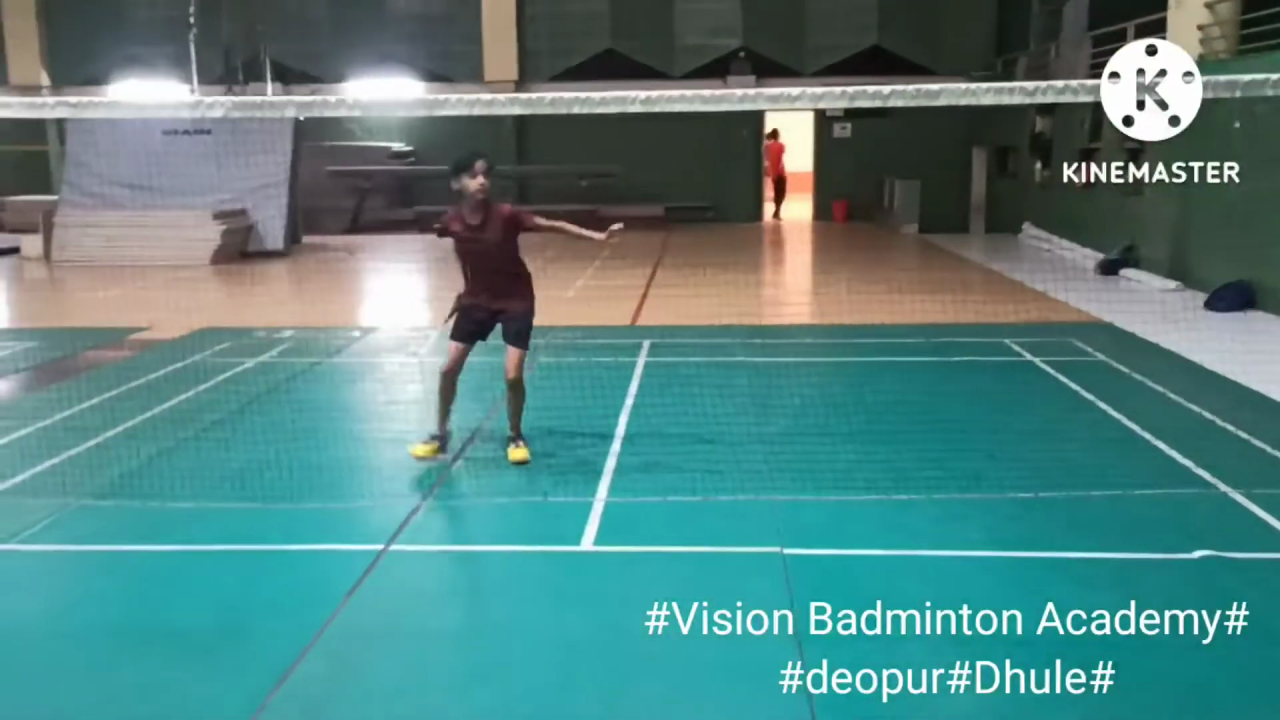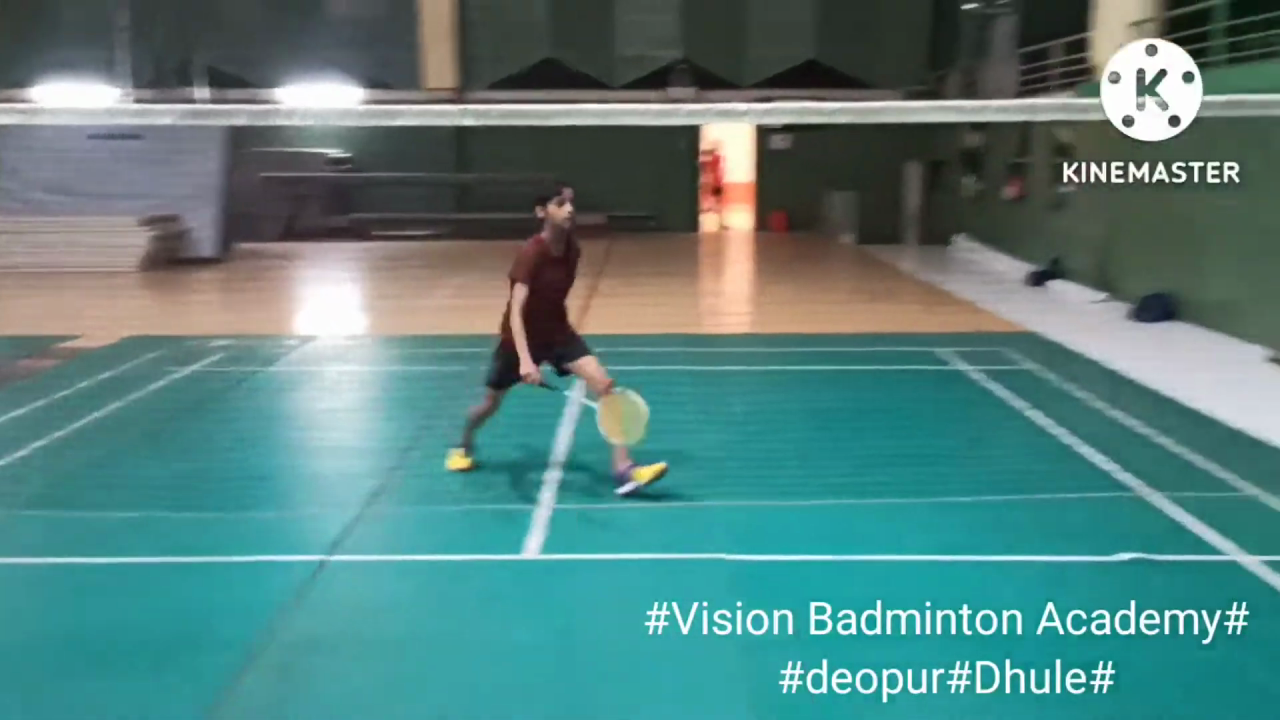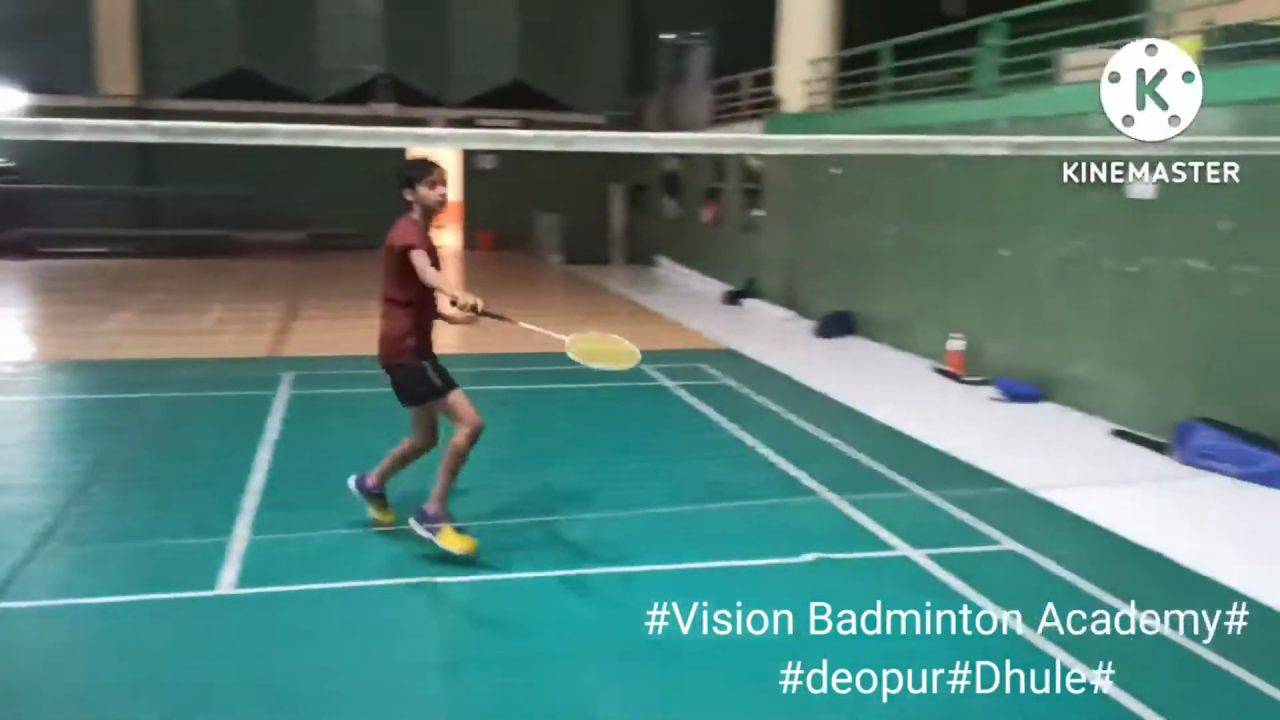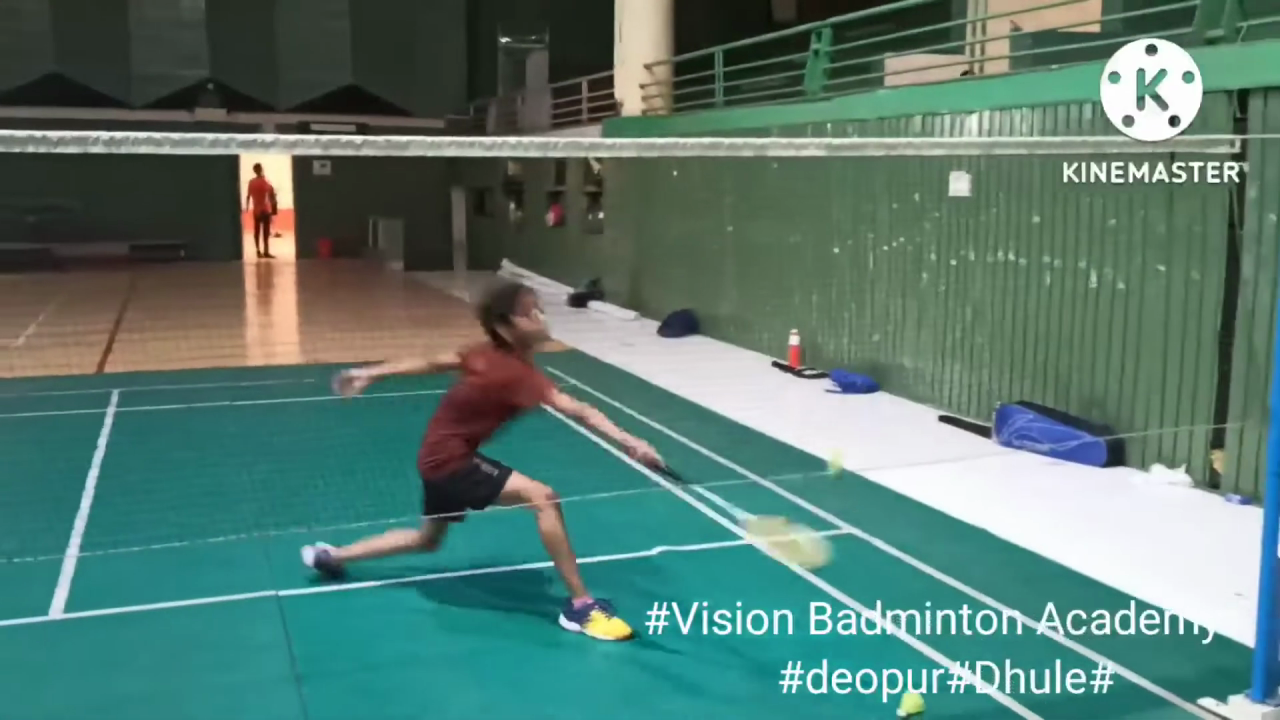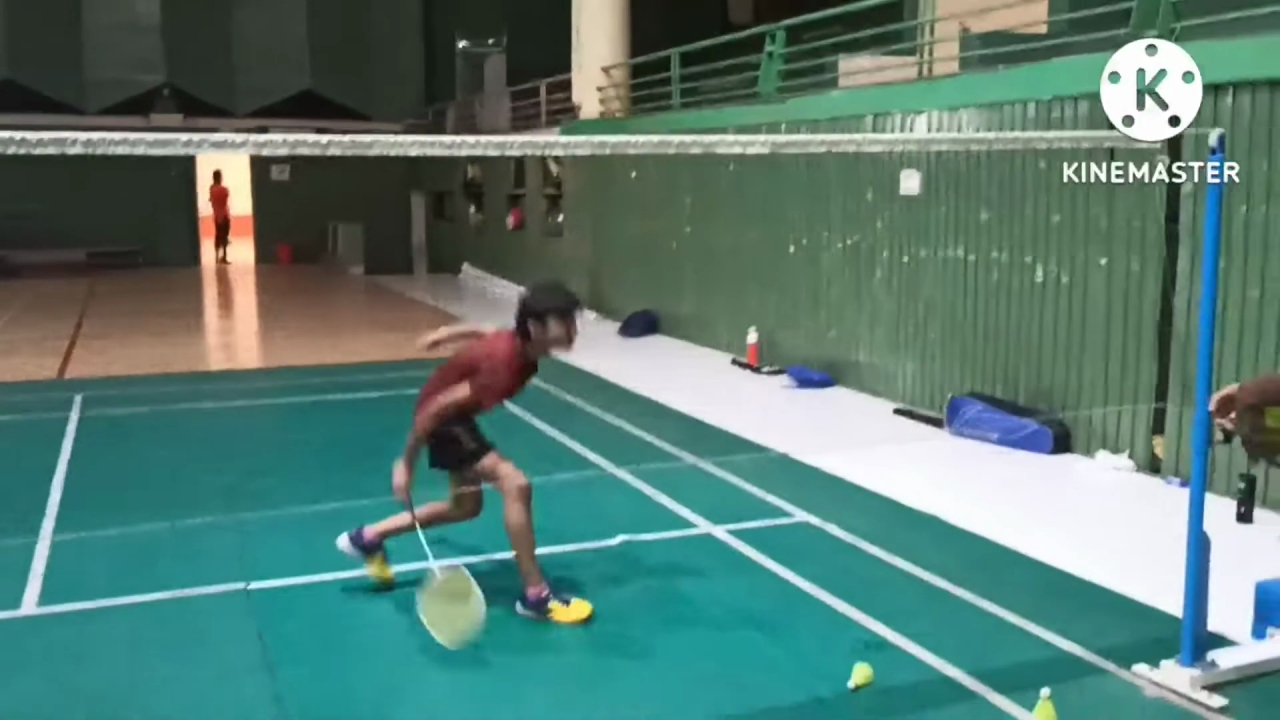
dt=0.4s
person 1, frame 1
left shoulder: (505, 216)
right shoulder: (451, 223)
left elbow: (553, 225)
left wrist: (598, 236)
right wrist: (466, 290)
left hip: (516, 301)
right hip: (477, 299)
left knee: (513, 375)
right knee: (449, 369)
left ankle: (516, 437)
right ankle: (440, 435)
person 1, frame 2
left shoulder: (572, 249)
right shoulder: (530, 254)
right elbow: (516, 311)
right wrist: (525, 359)
left hip: (558, 331)
right hip: (520, 338)
left knee: (604, 385)
right knee: (490, 404)
left ankle: (623, 471)
right ankle: (464, 446)
person 1, frame 3
left shoulder: (416, 232)
right shoulder: (409, 232)
right elbow: (425, 272)
left wrist: (442, 303)
right wrist: (457, 294)
left hip: (414, 345)
right hip: (404, 347)
left knee: (425, 436)
right knee: (471, 423)
left ankle: (371, 484)
right ankle: (434, 514)
person 1, frame 4
left shoulder: (490, 354)
right shoulder: (515, 370)
left elbow: (430, 362)
right elbow: (575, 410)
left wrist: (368, 374)
right wrist: (631, 443)
left hip: (439, 454)
right hip: (450, 457)
left knee: (428, 540)
right knee: (544, 498)
left ankle: (329, 556)
right ankle: (580, 606)
person 1, frame 5
left shoulder: (520, 342)
right shoulder: (504, 366)
left elbow: (473, 332)
right elbow: (438, 407)
left wrist: (438, 337)
right wrist: (405, 463)
left hip: (453, 414)
right hip: (440, 419)
left knee: (467, 505)
right knee: (516, 485)
left ankle: (368, 537)
right ankle: (535, 595)
